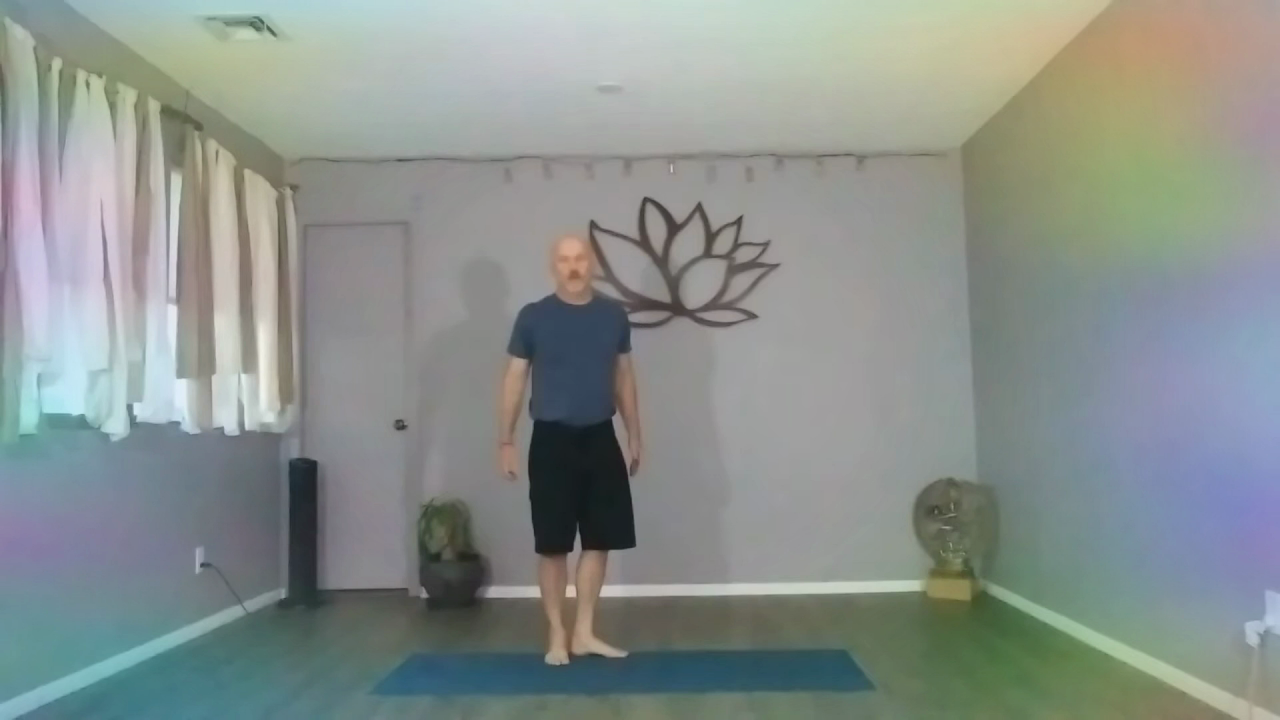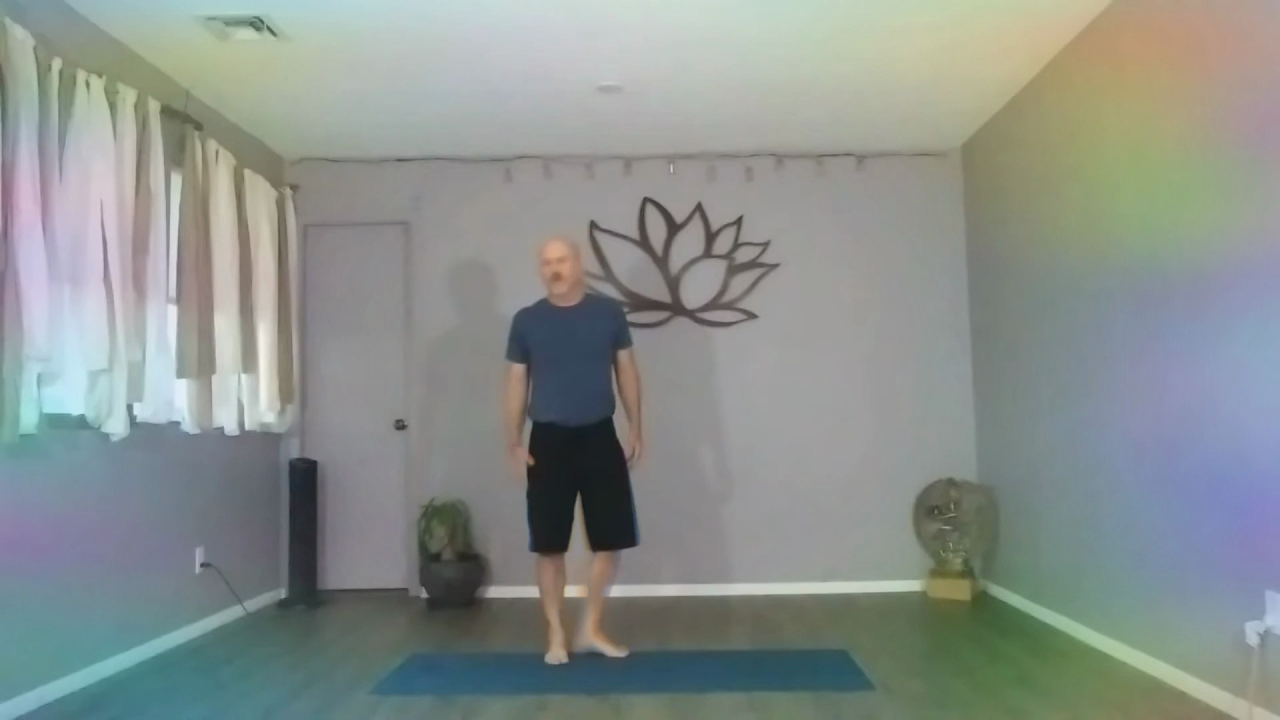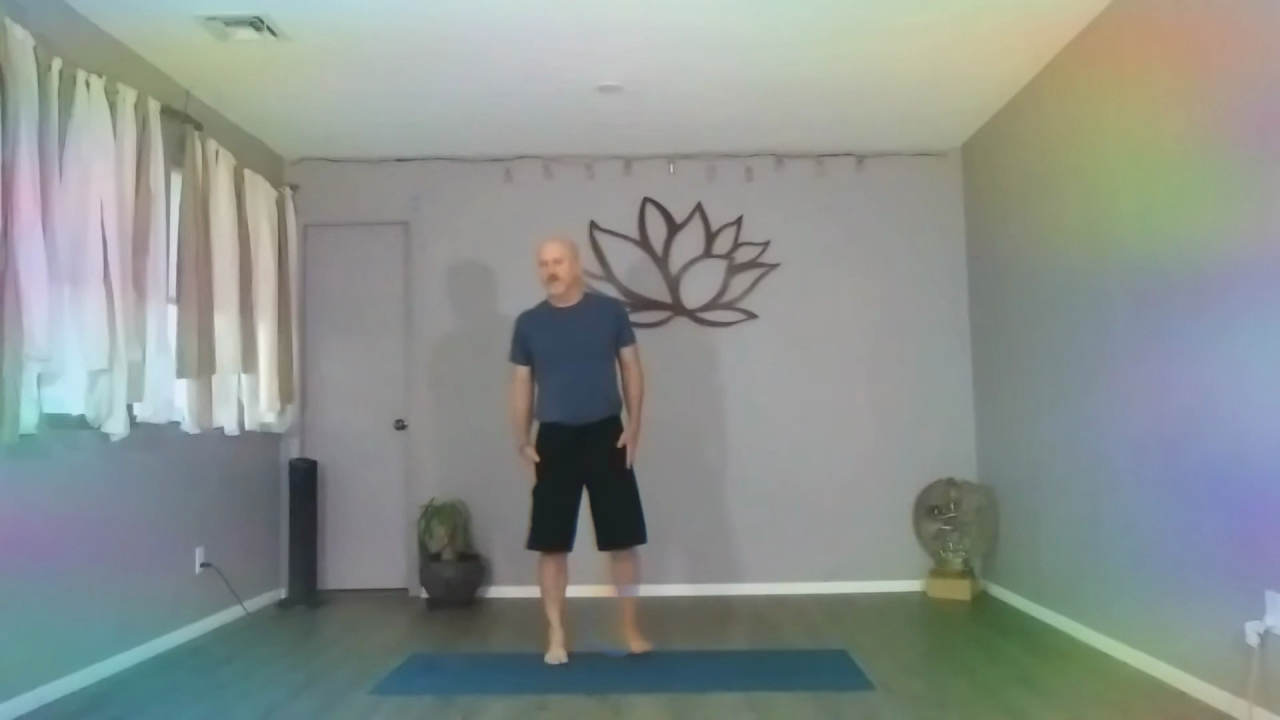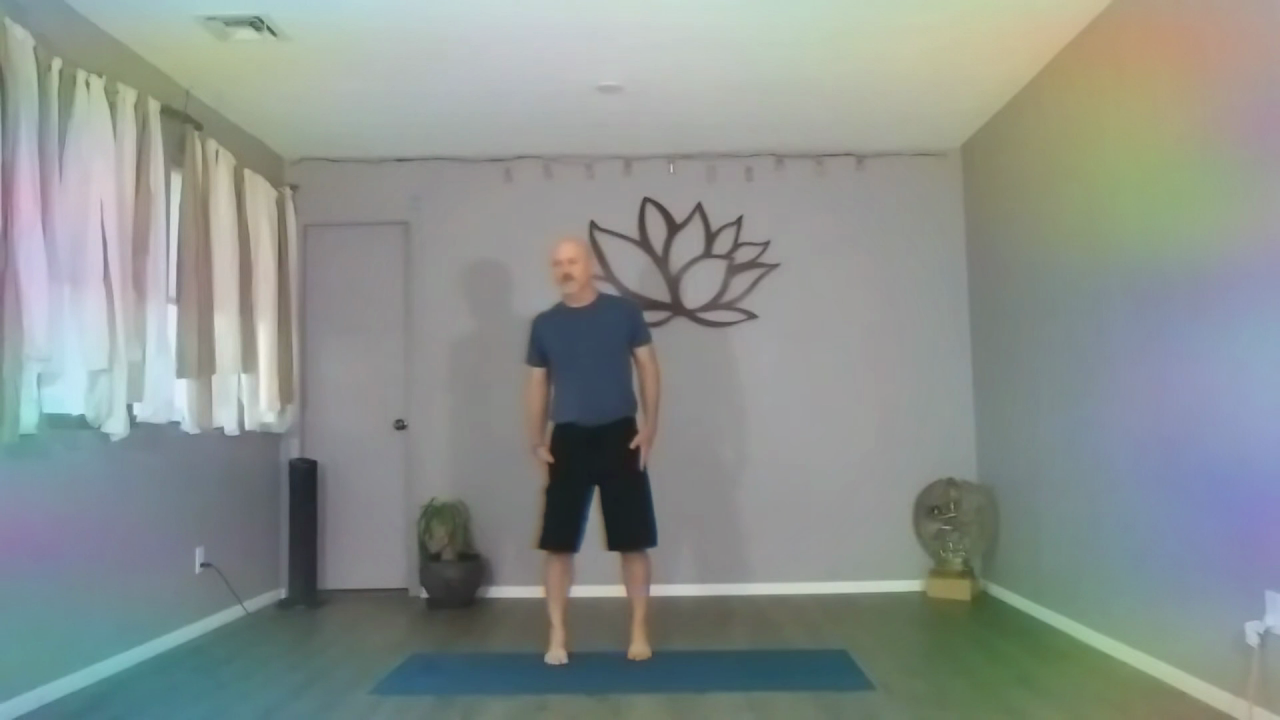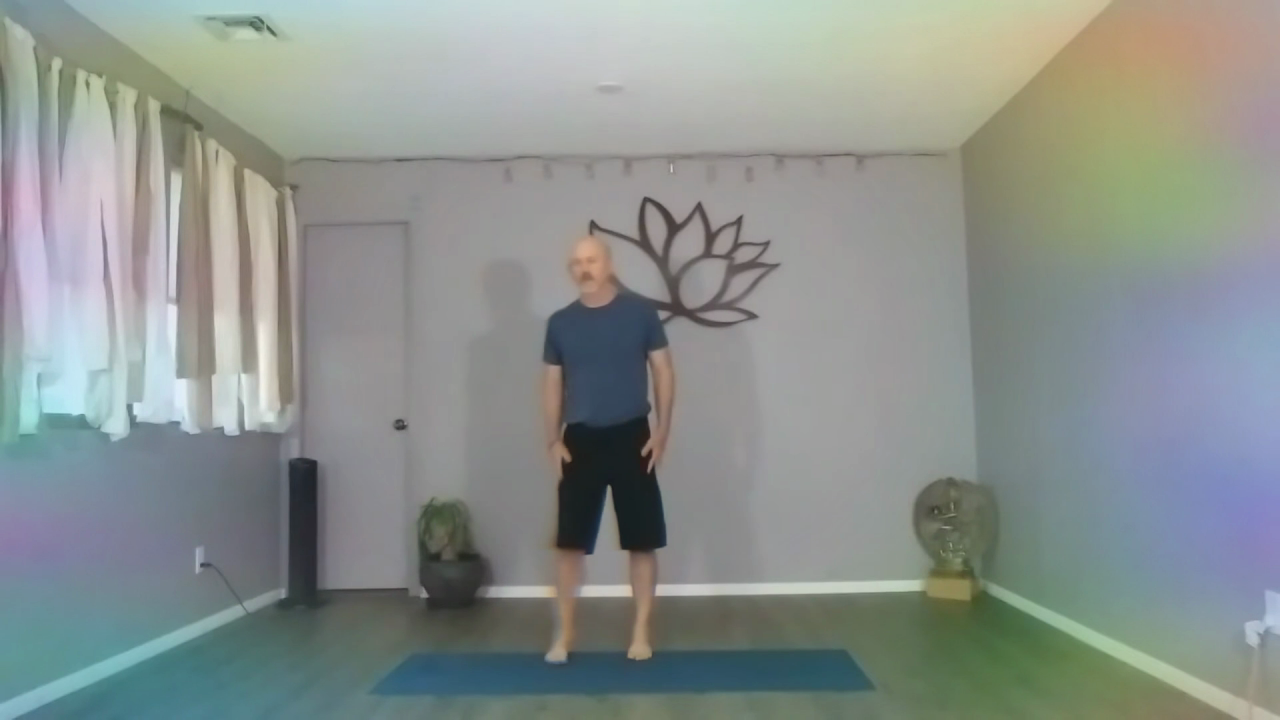
dt=0.2s
person 1, frame 1
left shoulder: (613, 315)
right shoulder: (533, 316)
left elbow: (624, 377)
right elbow: (514, 378)
left wrist: (635, 436)
right wrist: (506, 440)
left hip: (600, 437)
right hip: (551, 439)
left knee: (601, 540)
right knee: (551, 545)
left ankle: (584, 633)
right ankle: (557, 635)
person 1, frame 2
left shoulder: (609, 313)
right shoulder: (527, 321)
left elbow: (627, 371)
right elbow: (516, 382)
left wrist: (636, 430)
right wrist: (515, 442)
left hip: (600, 436)
right hip: (549, 439)
left knee: (610, 539)
right knee: (549, 545)
left ankle: (590, 629)
right ankle: (556, 635)
person 1, frame 3
left shoulder: (610, 311)
right shoulder: (528, 323)
left elbow: (631, 368)
right elbow: (521, 384)
left wrist: (634, 425)
right wrist: (523, 441)
left hip: (605, 435)
right hip: (554, 439)
left knee: (623, 539)
right knee: (550, 544)
left ankle: (628, 625)
right ankle: (556, 634)
person 1, frame 4
left shoulder: (624, 311)
right shoulder: (544, 324)
left elbow: (647, 368)
right elbow: (537, 385)
left wrist: (649, 425)
right wrist: (537, 441)
left hip: (619, 435)
right hip: (568, 439)
left knee: (633, 542)
right knee: (557, 543)
left ankle: (639, 631)
right ankle: (558, 635)
person 1, frame 5
left shoulder: (641, 312)
right shoulder: (561, 322)
left elbow: (663, 371)
right elbow: (553, 383)
left wrist: (661, 431)
right wrist: (553, 439)
left hip: (631, 437)
right hip: (580, 439)
left knee: (642, 542)
right knee: (570, 541)
left ankle: (641, 631)
right ankle: (564, 632)
